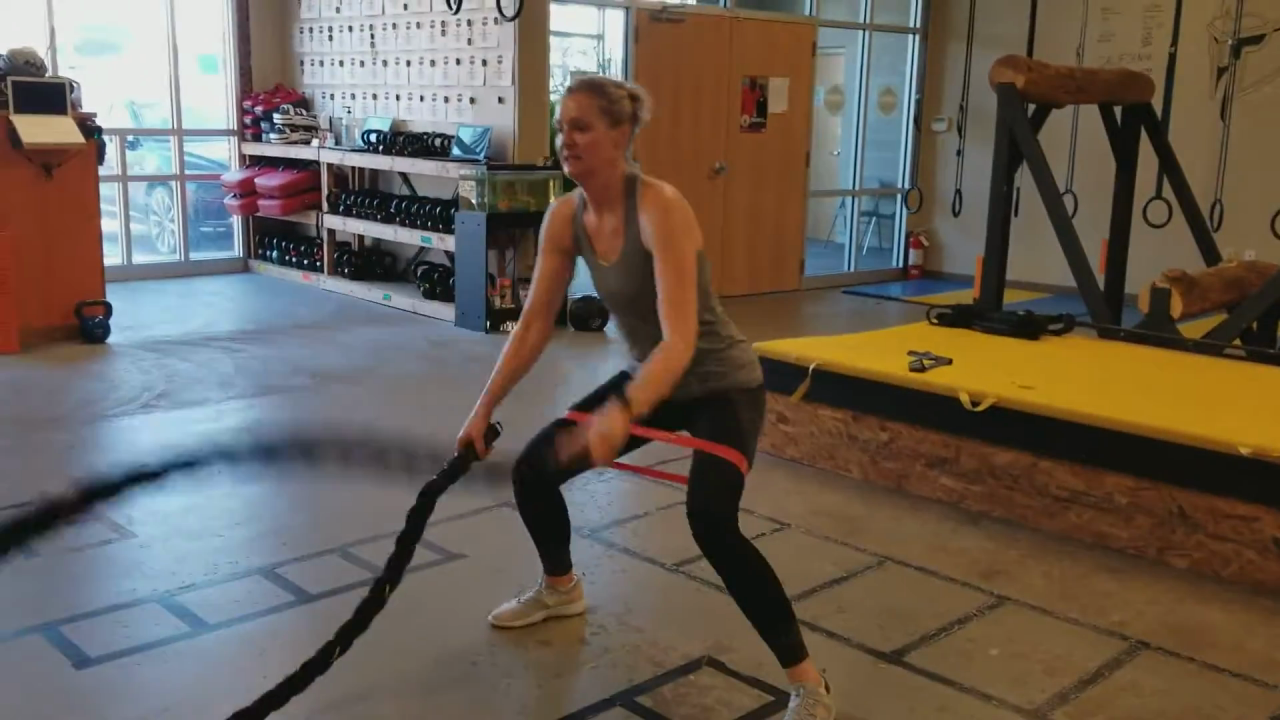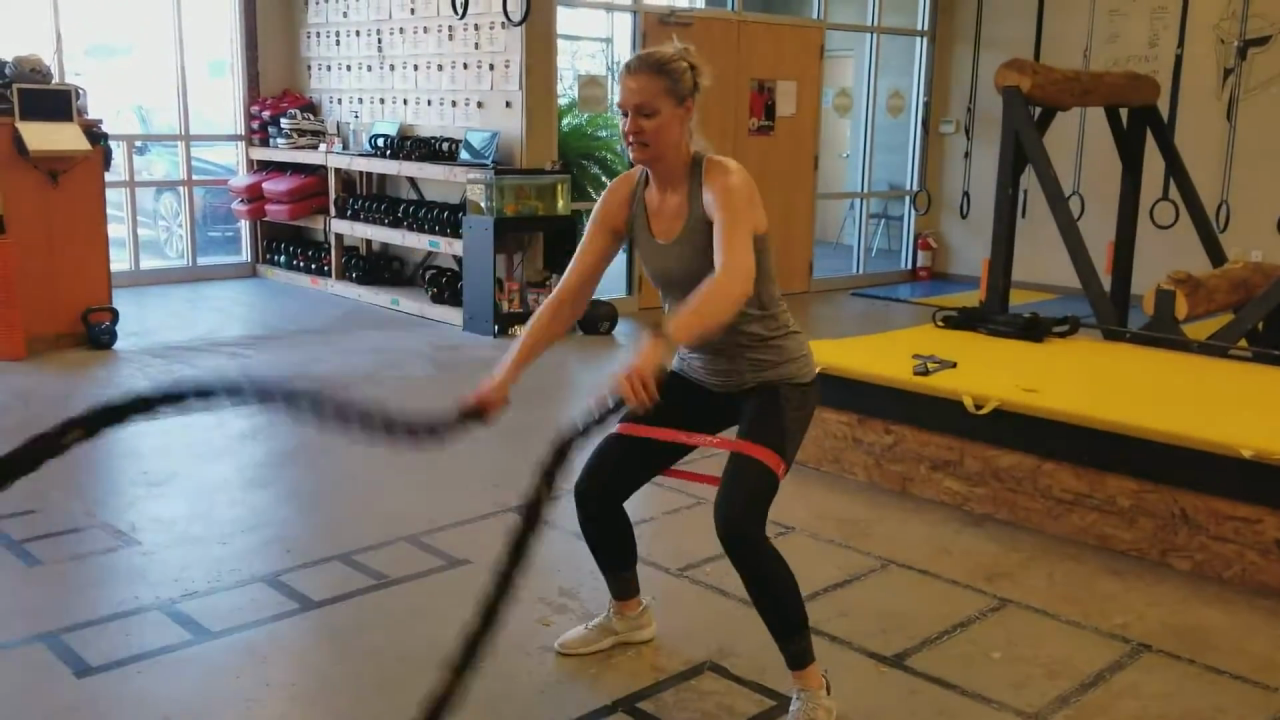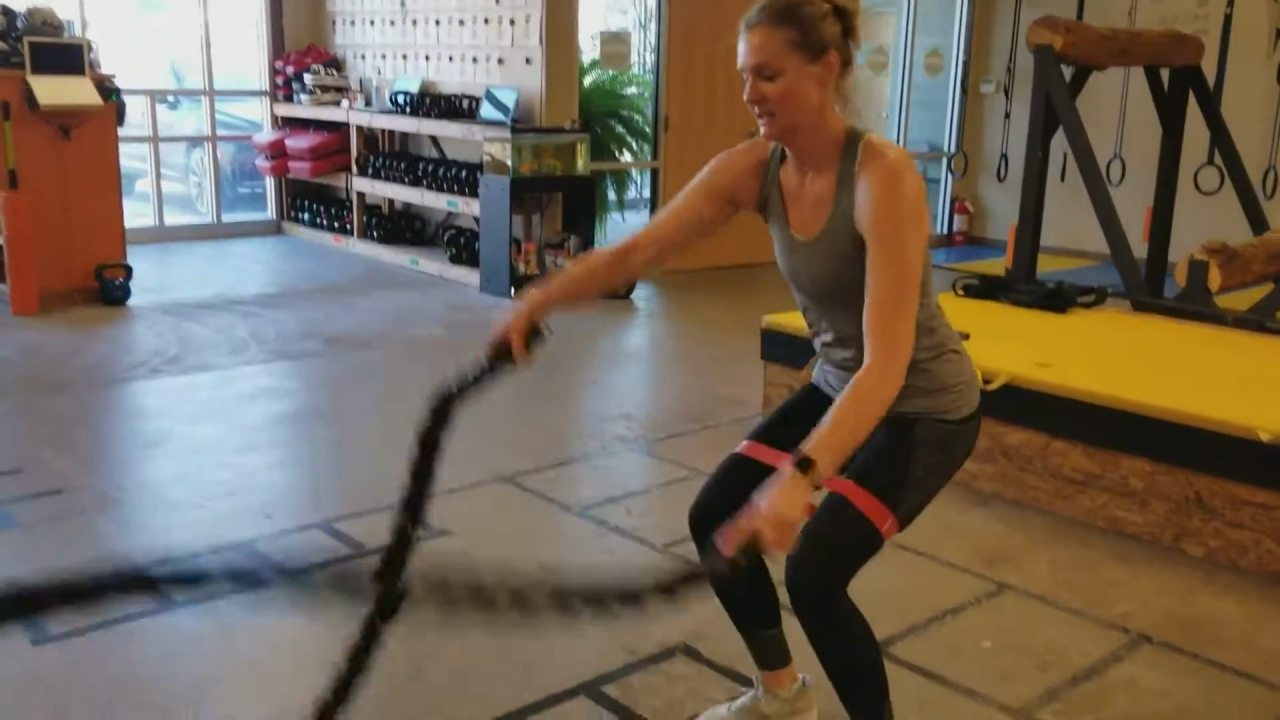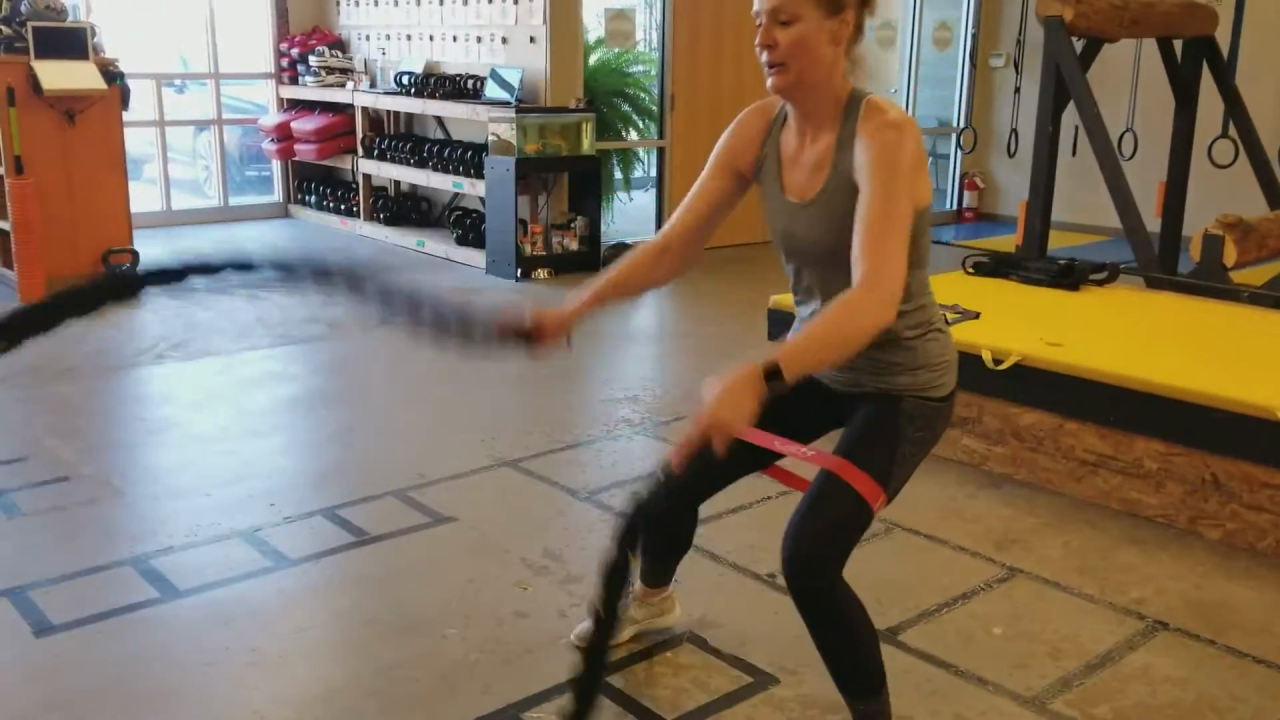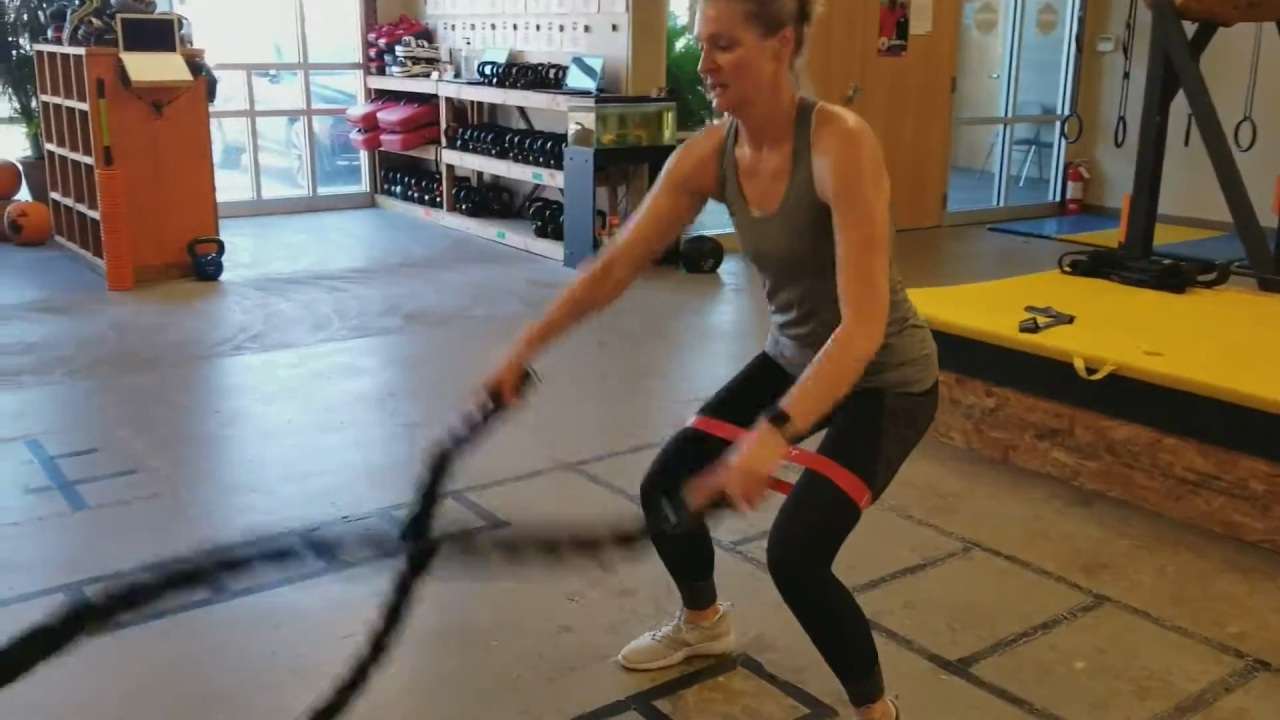
dt=1s
person 1, frame 1
left shoulder: (660, 208)
right shoulder: (565, 216)
left elbow: (679, 340)
right elbow: (534, 324)
left wrist: (622, 414)
right wrist: (482, 410)
left hip: (722, 384)
right hip: (646, 377)
left knee: (711, 524)
right knee: (532, 468)
right ankle: (561, 589)
person 1, frame 2
left shoulder: (724, 180)
right shoulder: (624, 192)
left elbow: (735, 284)
right elbow: (568, 296)
left wrist: (654, 350)
right wrist: (506, 375)
left hip: (772, 374)
right hip: (696, 373)
left knee: (738, 524)
right knee: (596, 488)
right ankle: (629, 612)
person 1, frame 3
left shoulder: (885, 177)
right shoulder: (755, 165)
left elbow: (886, 363)
right elbow: (641, 250)
left wrist: (798, 485)
right wrist: (540, 299)
left hip: (926, 407)
right hip: (837, 384)
left knee: (814, 574)
right knee: (714, 517)
person 1, frame 4
left shoulder: (886, 135)
right shoulder: (758, 127)
left elbow: (874, 302)
right elbow: (671, 246)
left wrist: (755, 380)
right wrist: (580, 305)
left hip: (901, 380)
right hip: (813, 356)
left knee: (809, 556)
right knee: (678, 477)
right ankle: (653, 600)
person 1, frame 5
left shoulder: (842, 144)
right shoulder: (711, 151)
left elbow: (863, 325)
right elbow: (616, 263)
left wrist: (772, 435)
right wrist: (525, 349)
left hip: (887, 379)
right hip: (792, 356)
left knee: (795, 553)
right knee: (665, 489)
right ankle: (702, 622)
